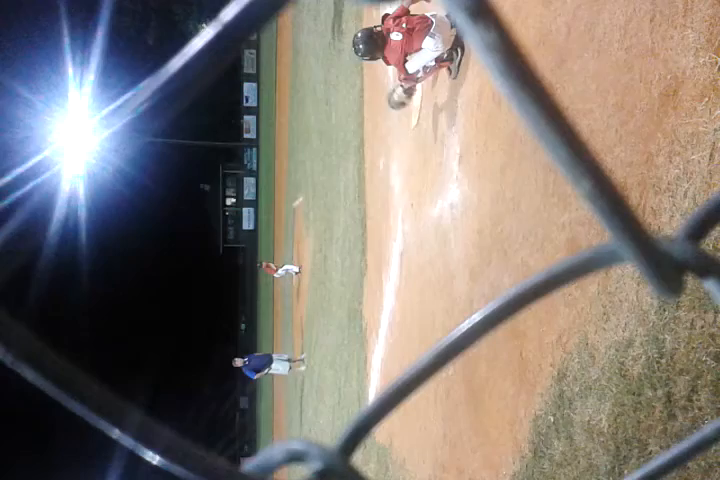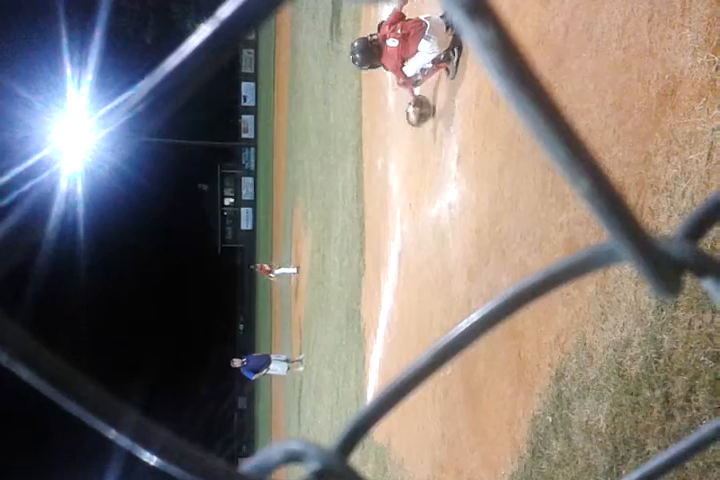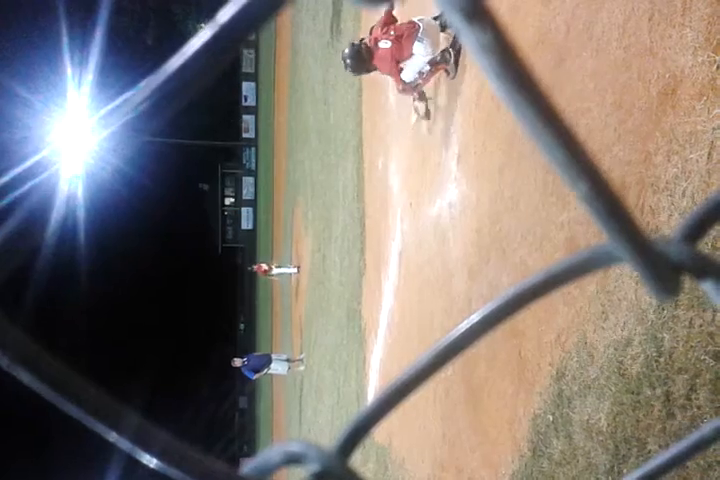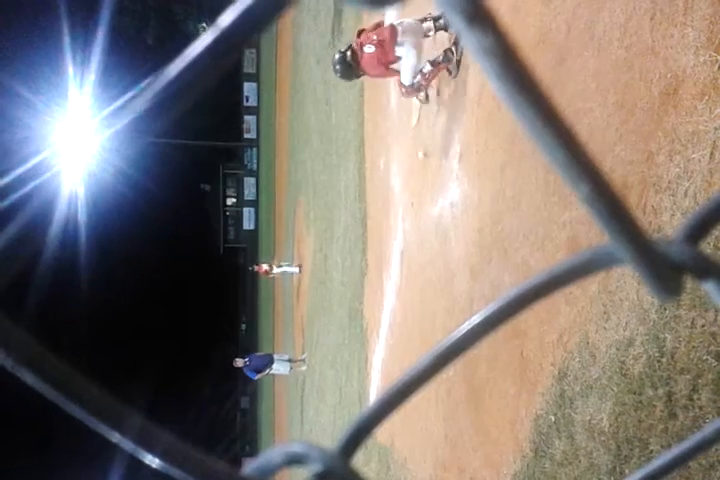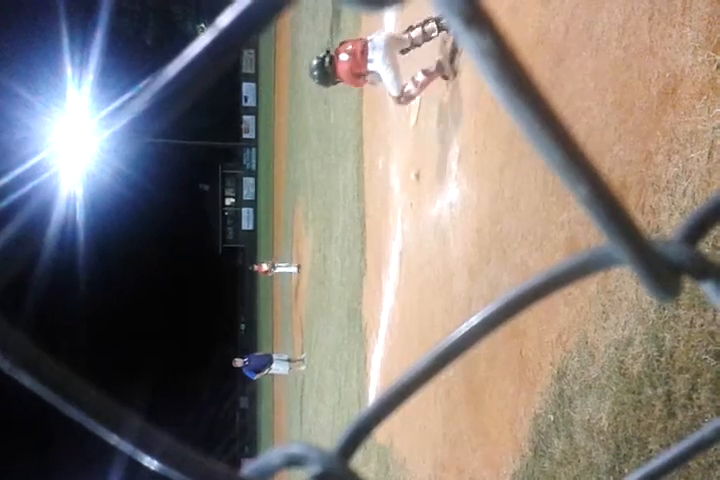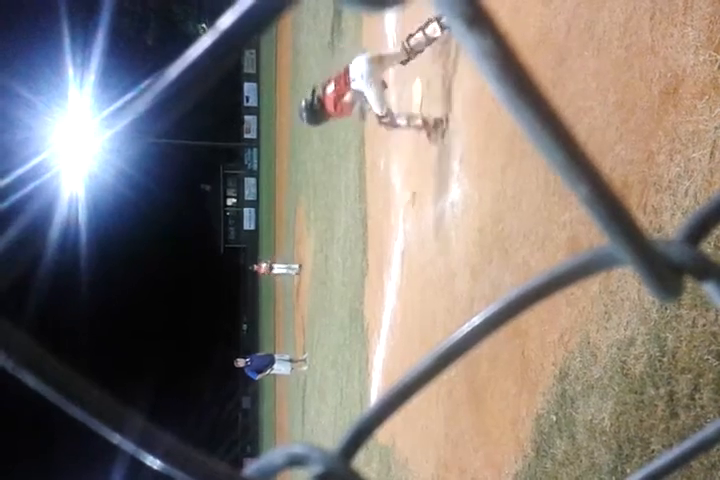
dt=0.2s
person 1, frame 1
left shoulder: (393, 56)
right shoulder: (389, 22)
left elbow: (405, 77)
left hip: (436, 42)
left knee: (412, 75)
left ankle: (450, 58)
right ankle: (452, 21)
person 1, frame 2
left shoulder: (391, 61)
right shoulder: (385, 29)
left elbow: (403, 80)
left hip: (432, 44)
left knee: (410, 77)
left ankle: (447, 59)
right ankle: (446, 22)
person 1, frame 3
left shoulder: (383, 63)
right shoulder: (376, 32)
left elbow: (400, 83)
right elbow: (388, 10)
left hip: (425, 46)
left ankle: (444, 60)
right ankle: (439, 22)
person 1, frame 4
left shoulder: (371, 67)
right shoulder: (362, 37)
left elbow: (400, 75)
right elbow: (380, 24)
left hip: (408, 47)
left ankle: (447, 58)
right ankle: (439, 23)
person 1, frame 5
left shoulder: (347, 77)
right shoulder: (342, 49)
left elbow: (372, 79)
left hip: (380, 60)
left knee: (400, 96)
right knee: (410, 39)
left ankle: (439, 67)
right ankle: (437, 25)
person 1, frame 6
left shoulder: (334, 108)
right shoulder: (328, 87)
left elbow: (348, 98)
left hip: (364, 79)
left knee: (387, 121)
right knee: (406, 51)
left ankle: (431, 125)
right ankle: (436, 26)
